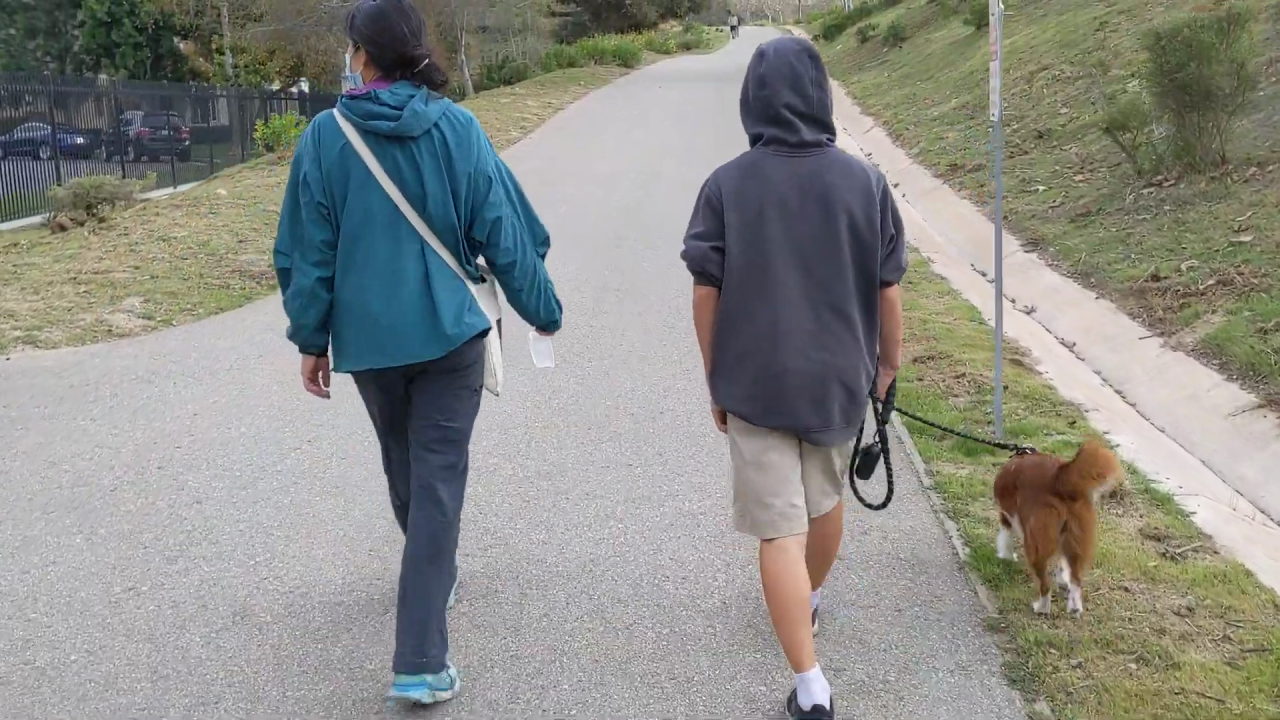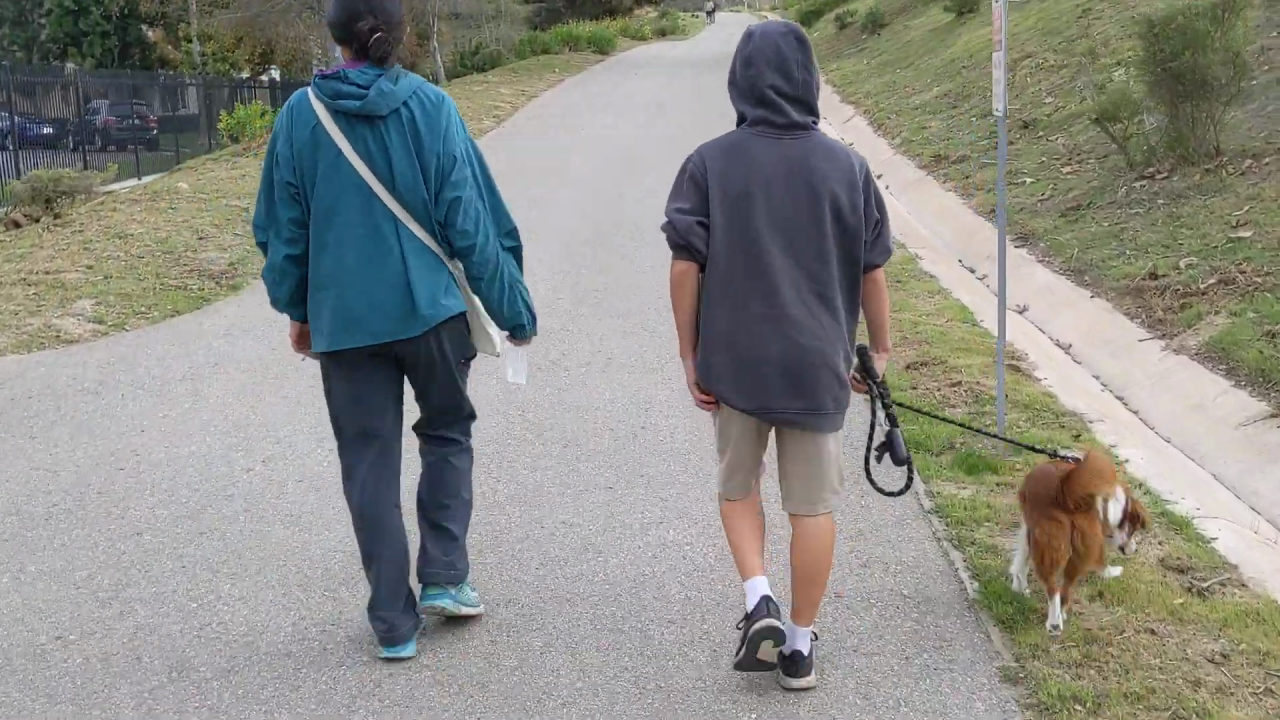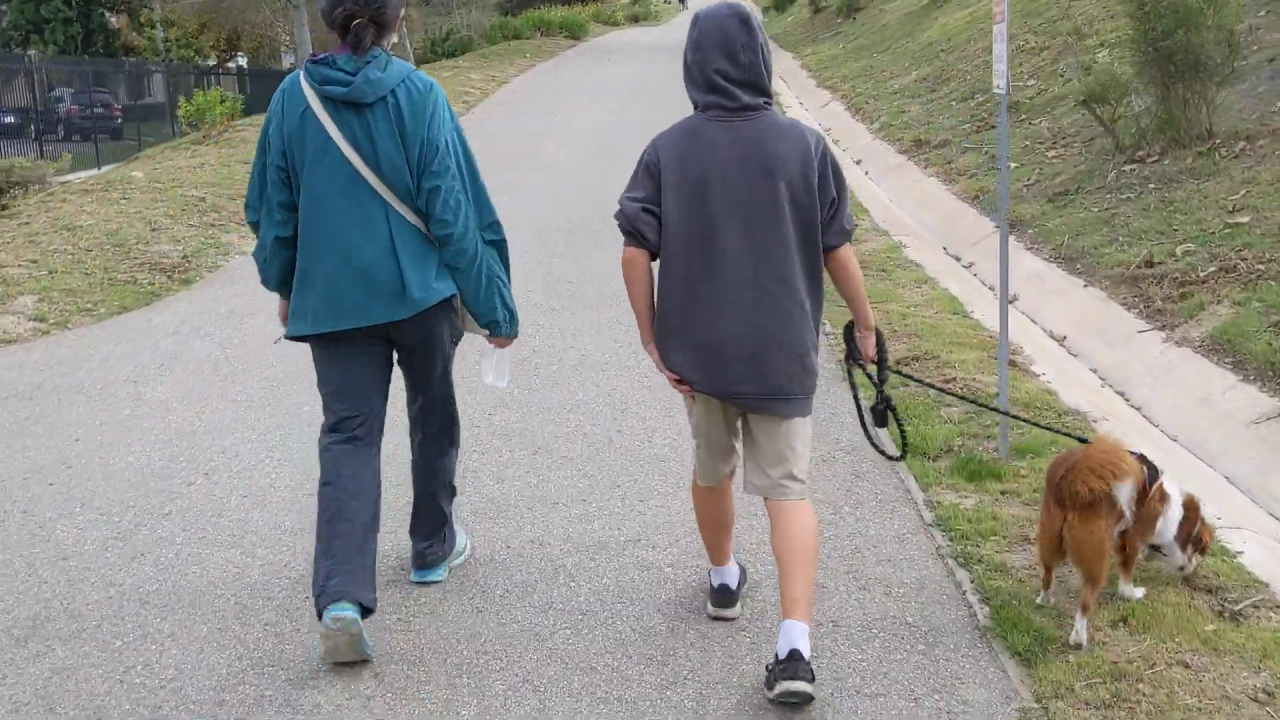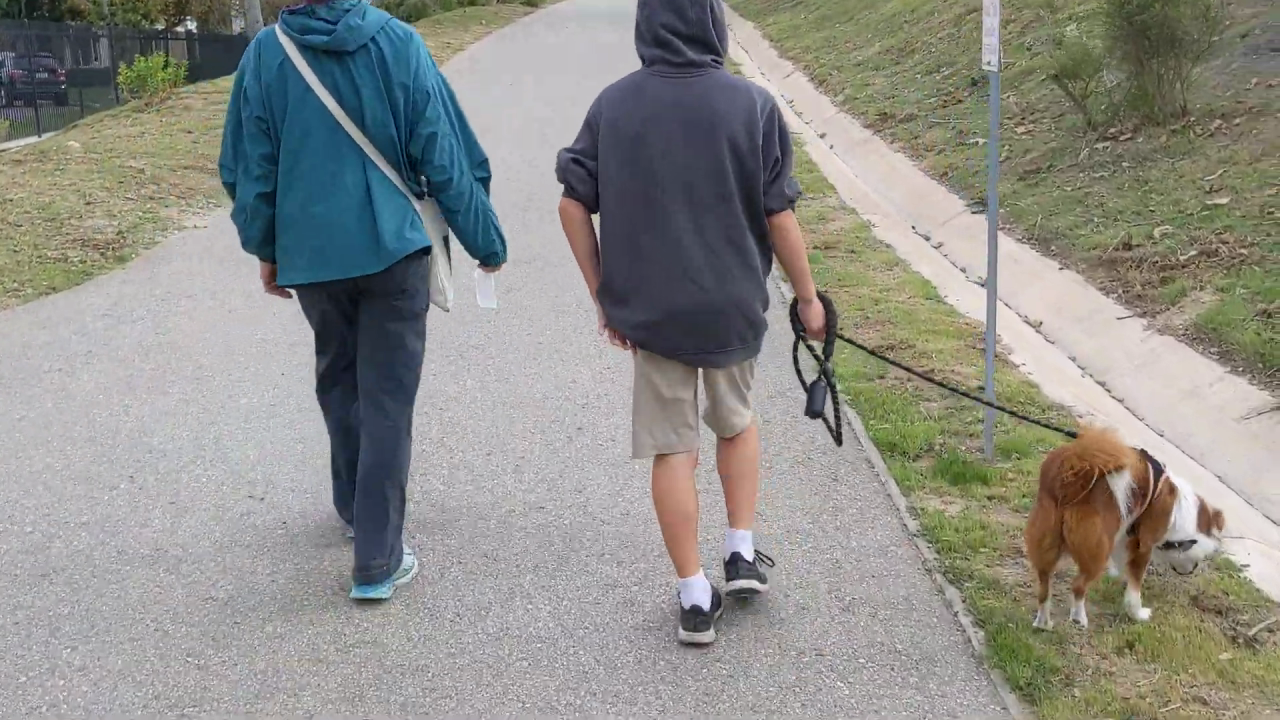
dt=0.3s
person 1, frame 1
left shoulder: (726, 185)
right shoulder: (865, 182)
left elbow: (706, 294)
right elbow: (887, 290)
left wrist: (715, 381)
right wrist: (887, 365)
left hip: (756, 386)
right hip: (837, 380)
left knee: (778, 527)
right knee: (825, 498)
right ankle: (810, 604)
person 1, frame 2
left shoulder: (709, 163)
right shoulder: (847, 166)
left elbow: (685, 269)
right elbow: (871, 273)
left wrist: (690, 359)
right wrist: (879, 348)
left hip: (735, 364)
right hip: (818, 365)
left knee: (737, 485)
right knee: (811, 505)
left ankle: (759, 603)
right ankle: (800, 644)
person 1, frame 3
left shoulder: (667, 150)
right shoulder: (805, 144)
left elbow: (635, 254)
right elbow: (837, 249)
left wrist: (654, 342)
right wrist: (864, 323)
left hip: (700, 349)
right hip: (785, 351)
left knee: (713, 469)
right knee: (787, 487)
left ankle: (723, 580)
right ankle: (793, 639)
person 1, frame 4
left shoulder: (613, 105)
right shoulder: (753, 105)
left elbow: (572, 207)
right elbow: (778, 216)
left wrist: (603, 295)
right wrist: (807, 298)
left hip: (650, 311)
right hip: (734, 304)
left knee: (672, 451)
right knee: (735, 423)
left ankle: (694, 598)
right ankle: (741, 553)
person 2, frame 1
left shoulder: (324, 137)
right shoulder: (458, 128)
left elbow: (306, 253)
right elbow: (509, 237)
left wrist: (310, 339)
right wrist: (543, 307)
left hip: (367, 337)
right hip: (448, 331)
left knee: (403, 460)
right knee: (437, 481)
left ankle: (428, 596)
right ankle: (418, 658)
person 2, frame 2
left shoulder: (300, 116)
right shoulder: (430, 108)
left elbow: (281, 231)
right elbow: (474, 222)
left wrist: (297, 308)
right wrist: (515, 312)
left hip: (343, 319)
right hip: (430, 309)
left knee: (368, 460)
right knee: (447, 432)
left ankle: (394, 620)
right ankle: (444, 578)
person 2, frame 3
left shoulder: (293, 98)
right shoulder: (420, 95)
left elbow: (271, 211)
right elbow: (458, 213)
left wrist: (284, 285)
right wrist: (495, 307)
left hip: (333, 300)
right hip: (421, 293)
left knee: (347, 441)
right knee: (433, 422)
left ankle: (341, 594)
right ankle: (431, 548)
person 2, frame 4
left shoulder: (265, 53)
left elbow: (248, 168)
right elbow: (445, 159)
left wrist: (265, 247)
right wrist: (486, 241)
left hip: (310, 252)
right hip: (393, 248)
left knee: (340, 374)
right knee: (387, 396)
left ankle: (357, 507)
right ankle: (377, 559)
